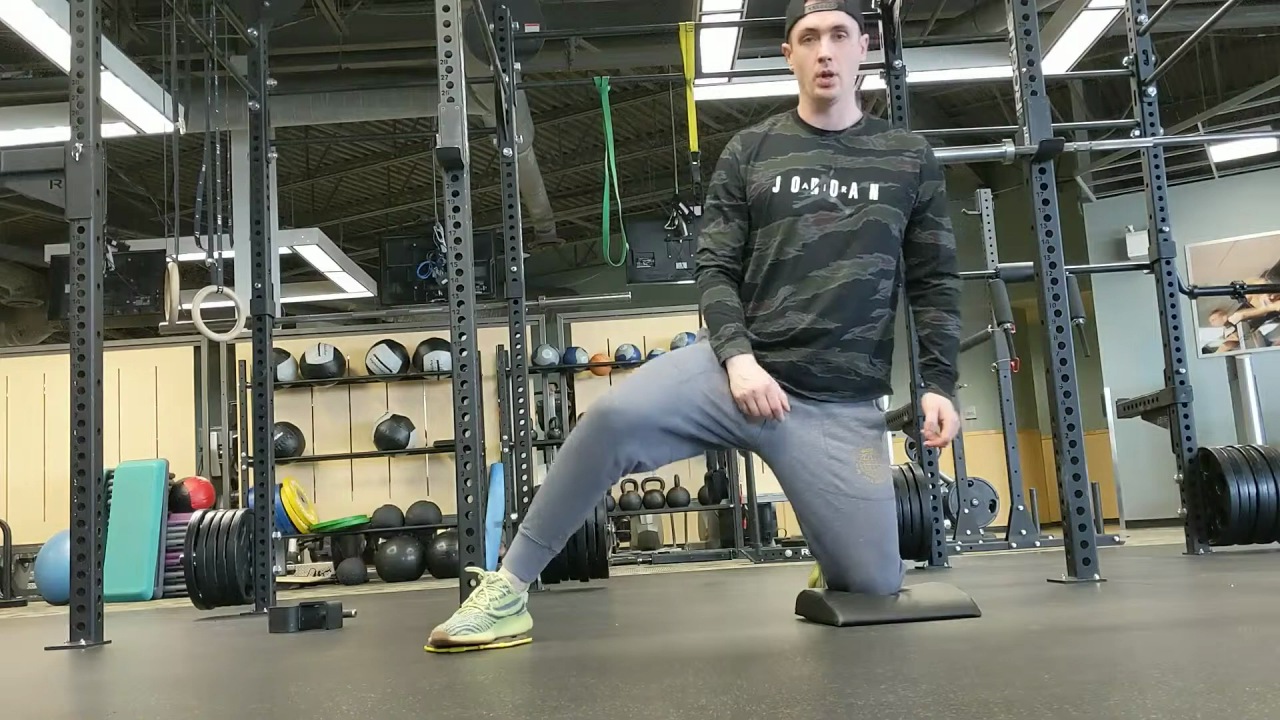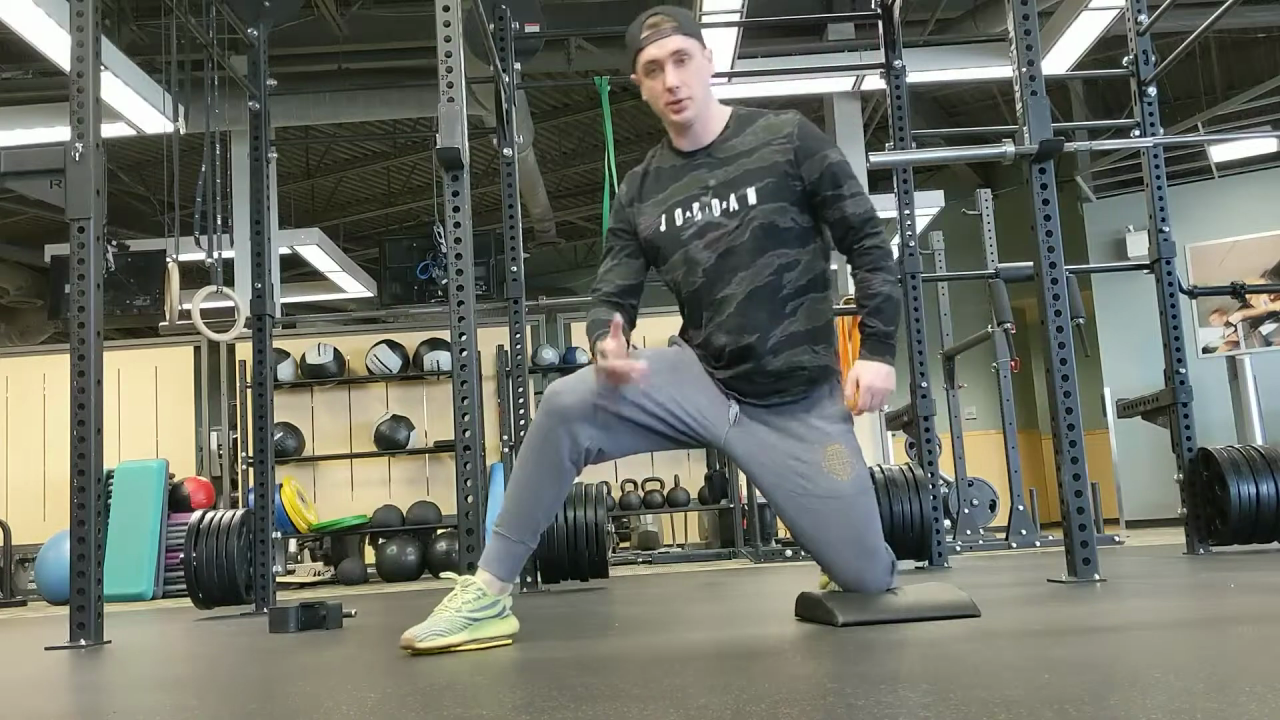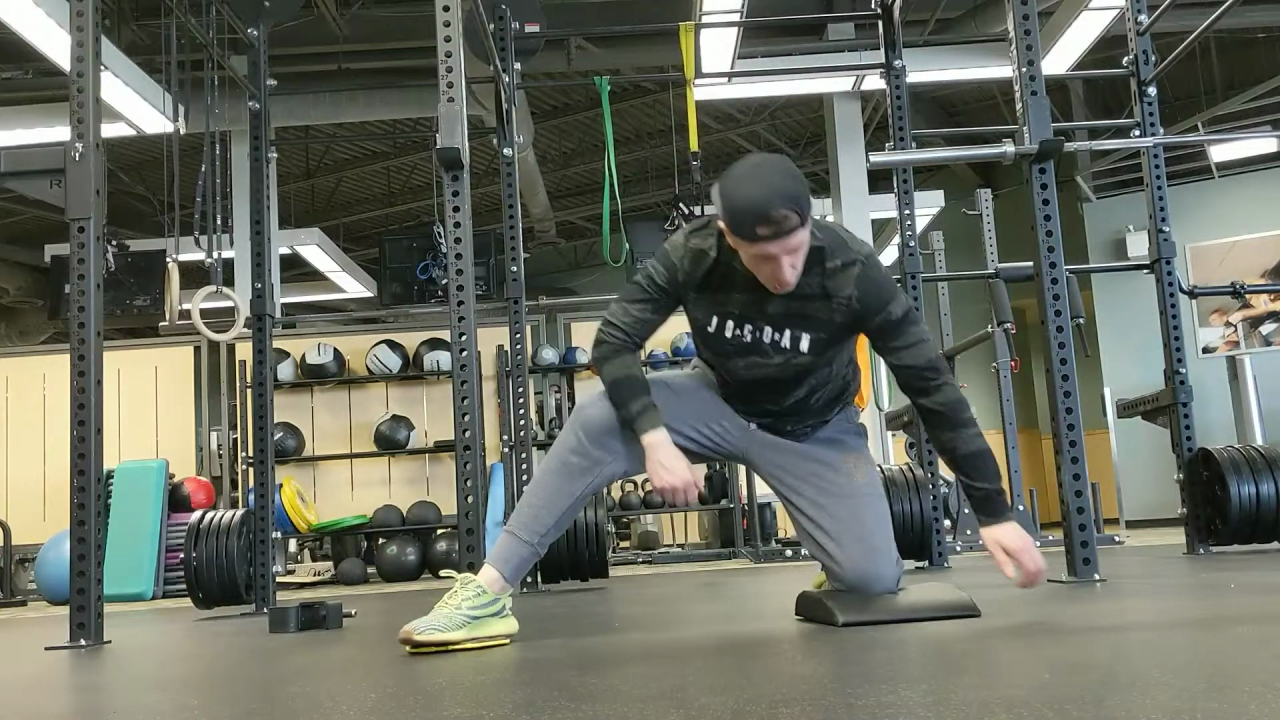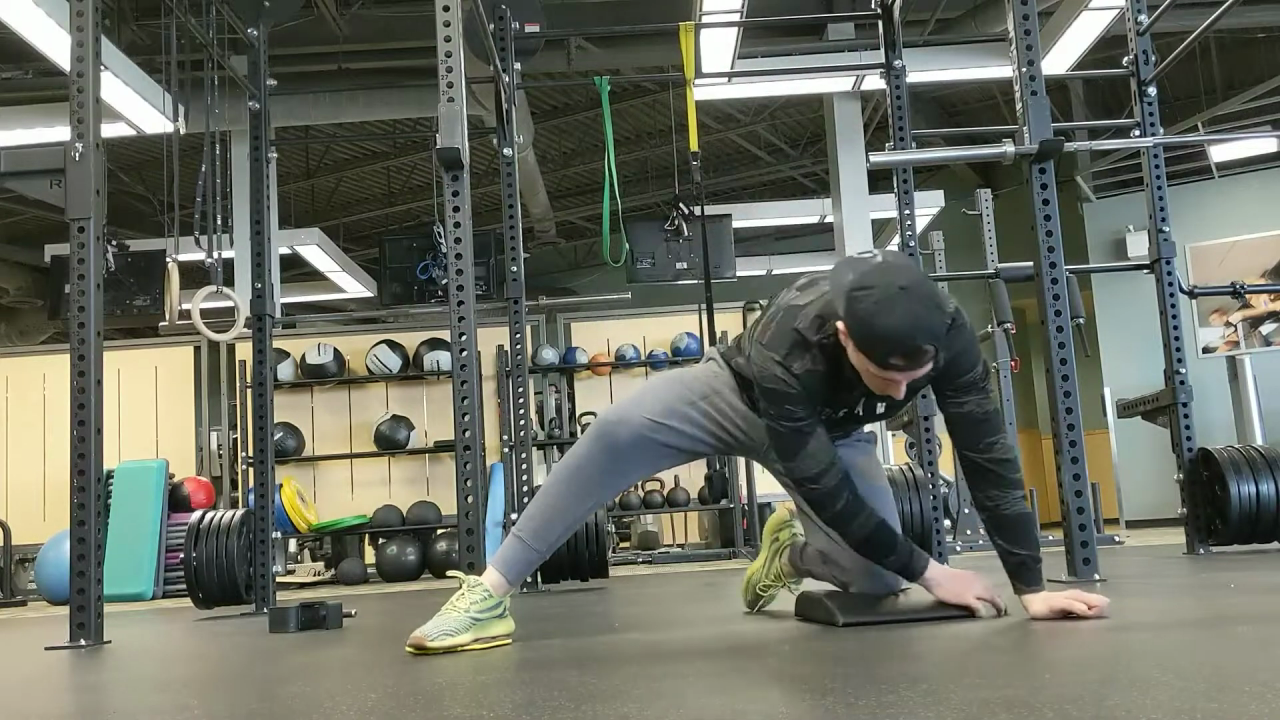
dt=0.5s
person 1, frame 1
left shoulder: (910, 159)
right shoulder: (750, 152)
left elbow: (935, 283)
right elbow: (715, 270)
left wrist: (938, 383)
right wrist: (737, 357)
left hip: (839, 401)
right hip: (743, 367)
left knee: (873, 585)
right knee: (615, 416)
left ankle: (833, 563)
right ankle: (508, 586)
person 1, frame 2
left shoulder: (787, 139)
right shoulder: (639, 193)
left elbow: (867, 245)
right elbow: (613, 296)
left wrist: (876, 351)
right wrist: (608, 344)
left hip: (797, 401)
right hip: (700, 376)
left knee: (866, 577)
right knee: (568, 404)
right ankle: (488, 595)
person 1, frame 3
left shoulder: (854, 272)
right shoulder: (692, 254)
left elbow: (934, 386)
right elbow: (614, 341)
left wrist: (994, 513)
right wrist: (654, 436)
left hip: (816, 430)
right hip: (722, 403)
left knee: (874, 581)
right knee: (598, 420)
left ankle: (832, 559)
right ankle: (490, 591)
person 1, frame 4
left shoulder: (945, 335)
right shoulder: (785, 345)
left elbow: (989, 460)
right elbow: (821, 484)
left wrist: (1031, 586)
right wrist: (927, 571)
left hip: (832, 431)
right hip: (741, 394)
left knee: (876, 576)
right knee: (620, 430)
left ankle: (789, 549)
right ankle: (490, 594)
